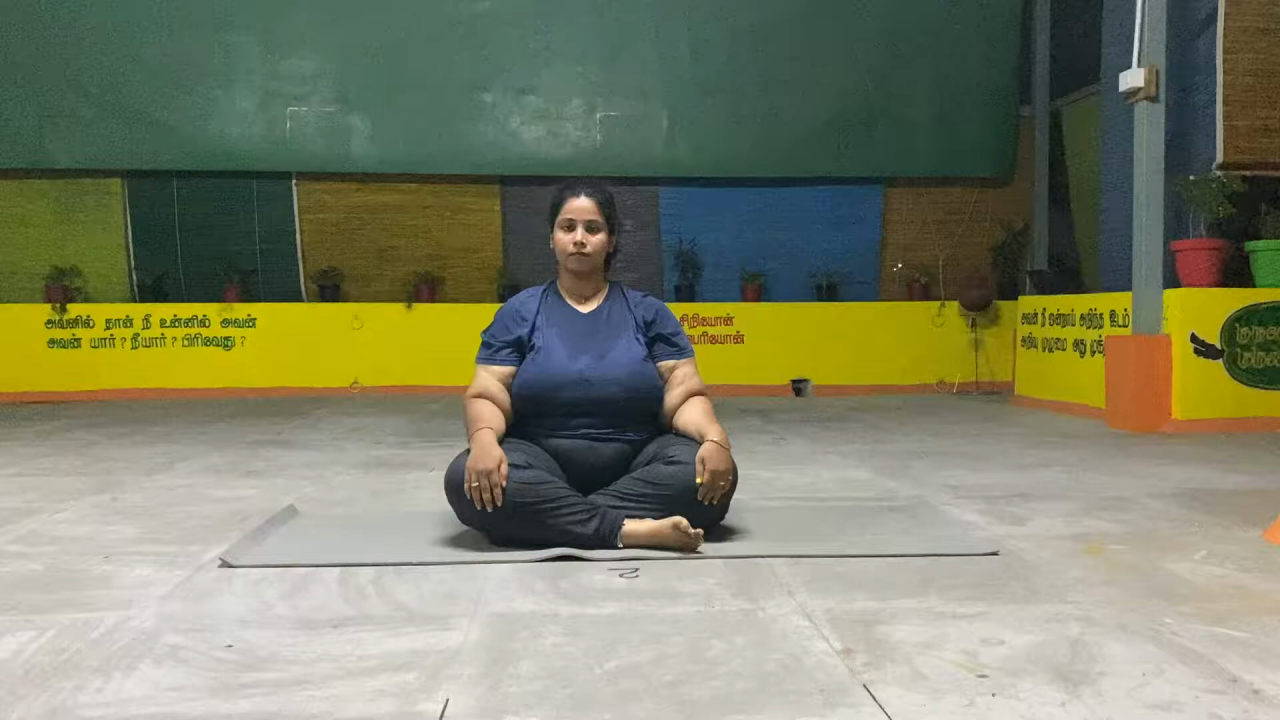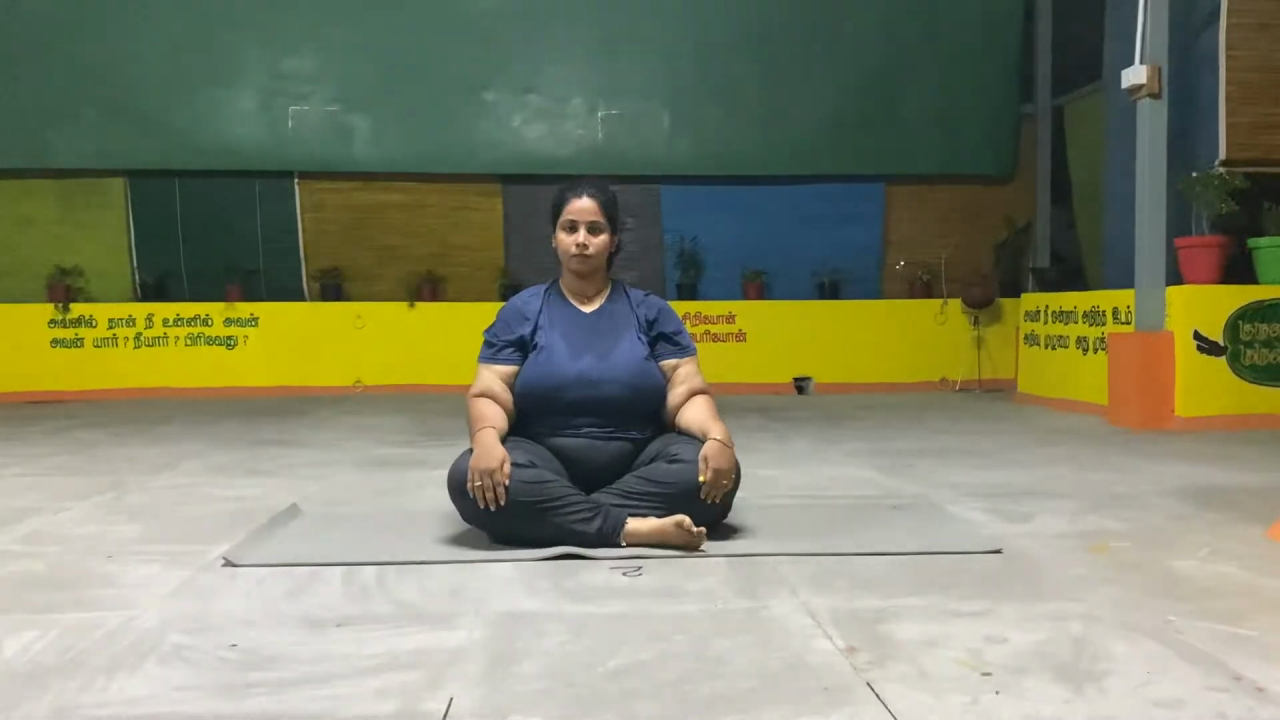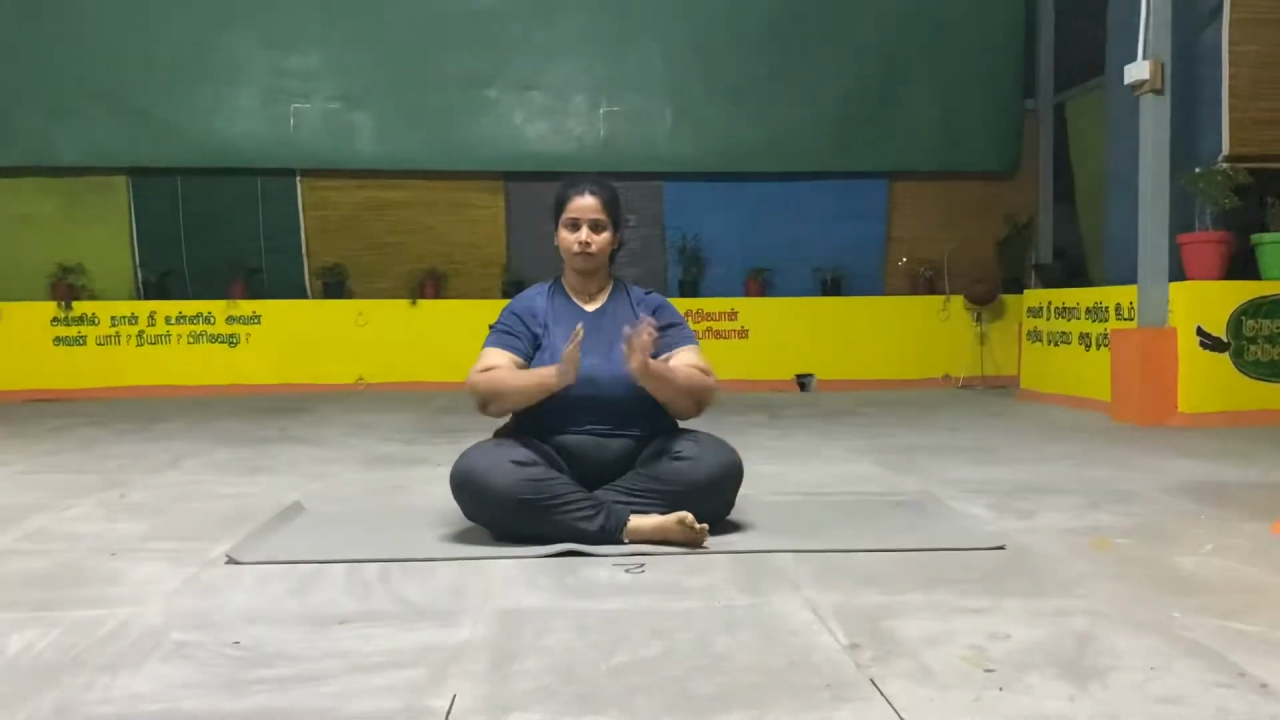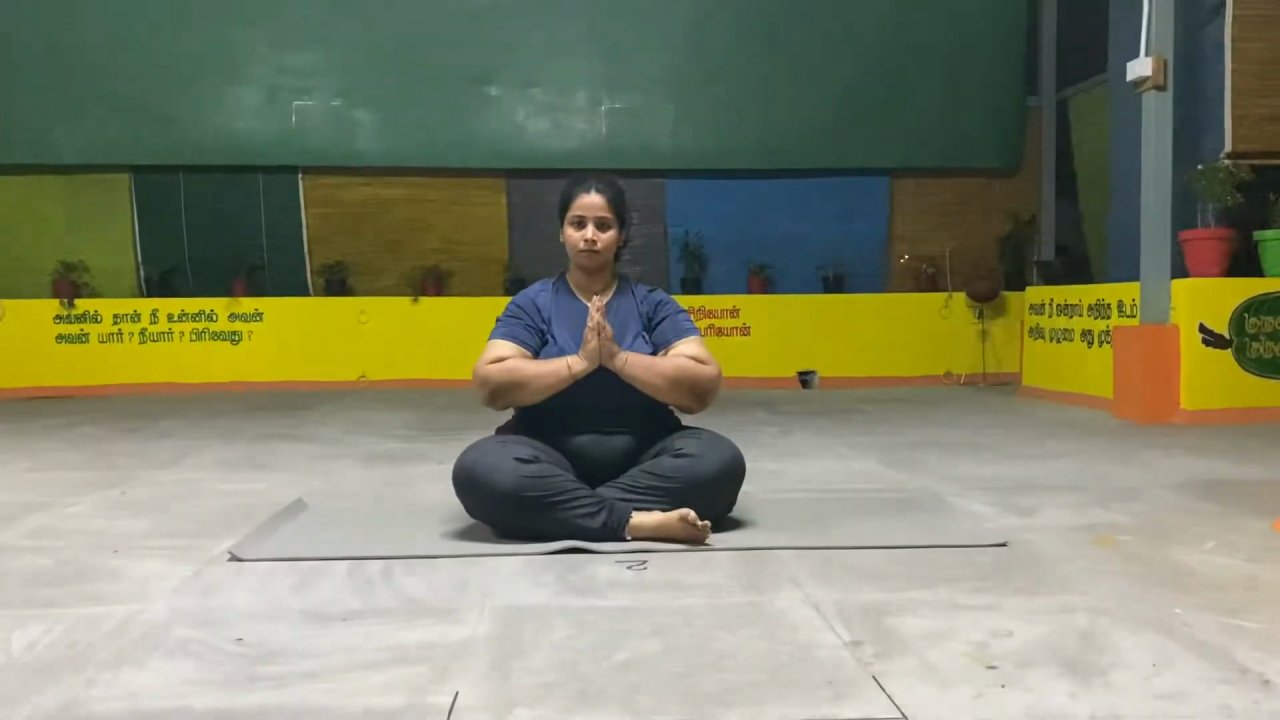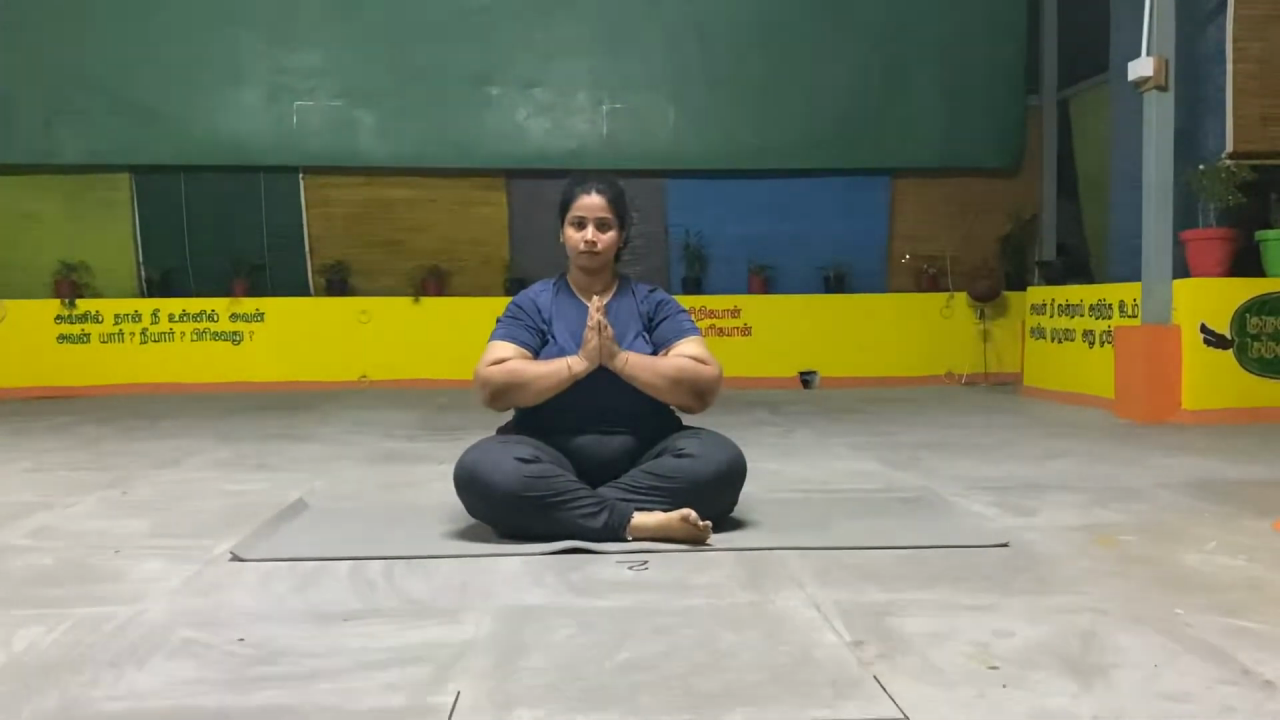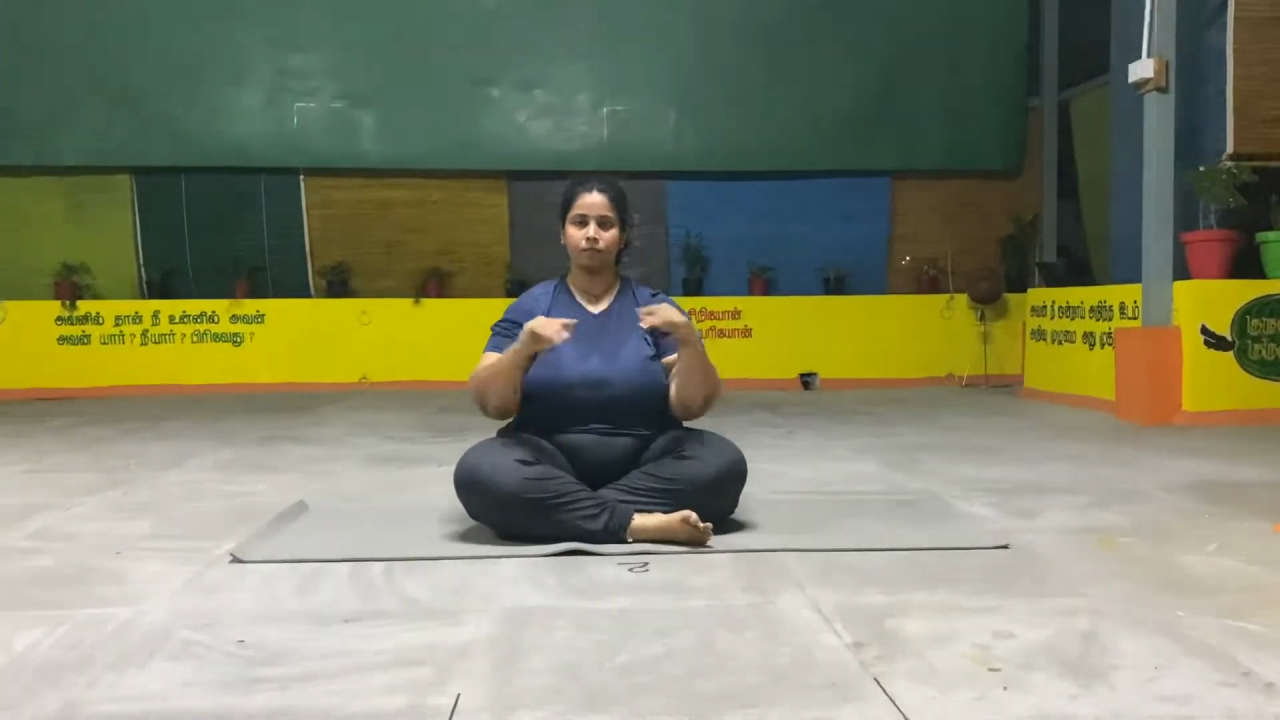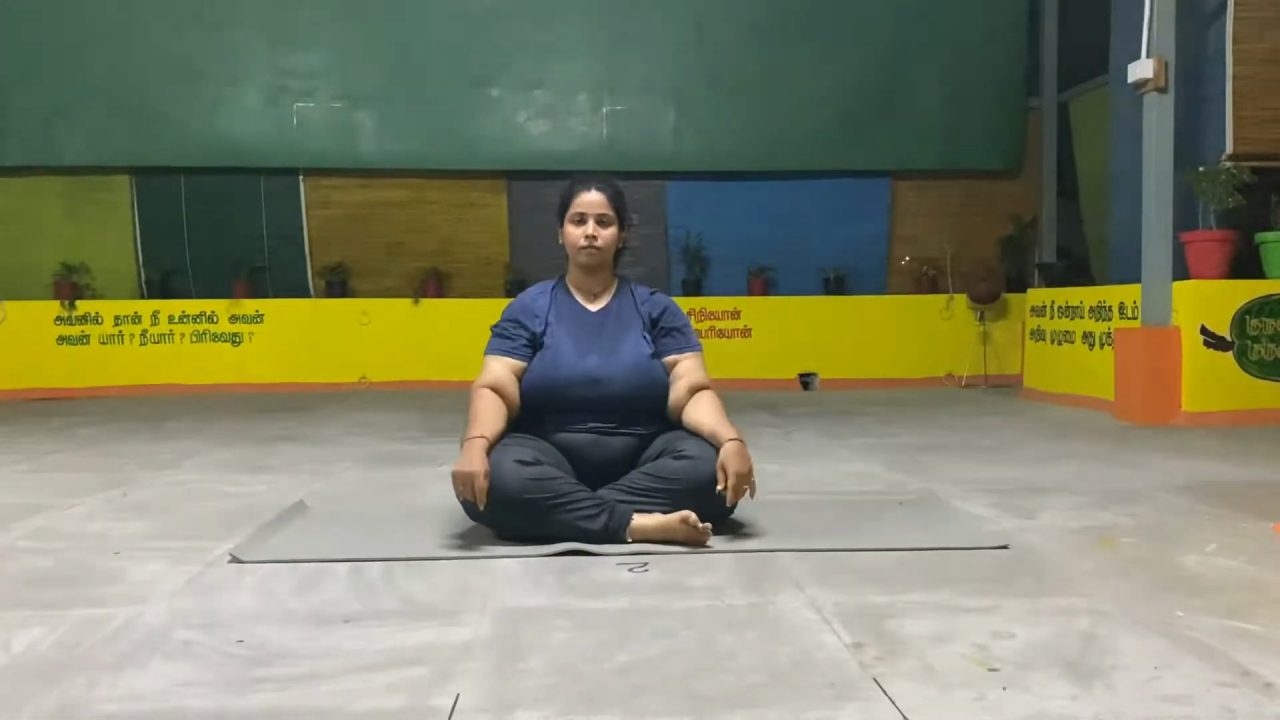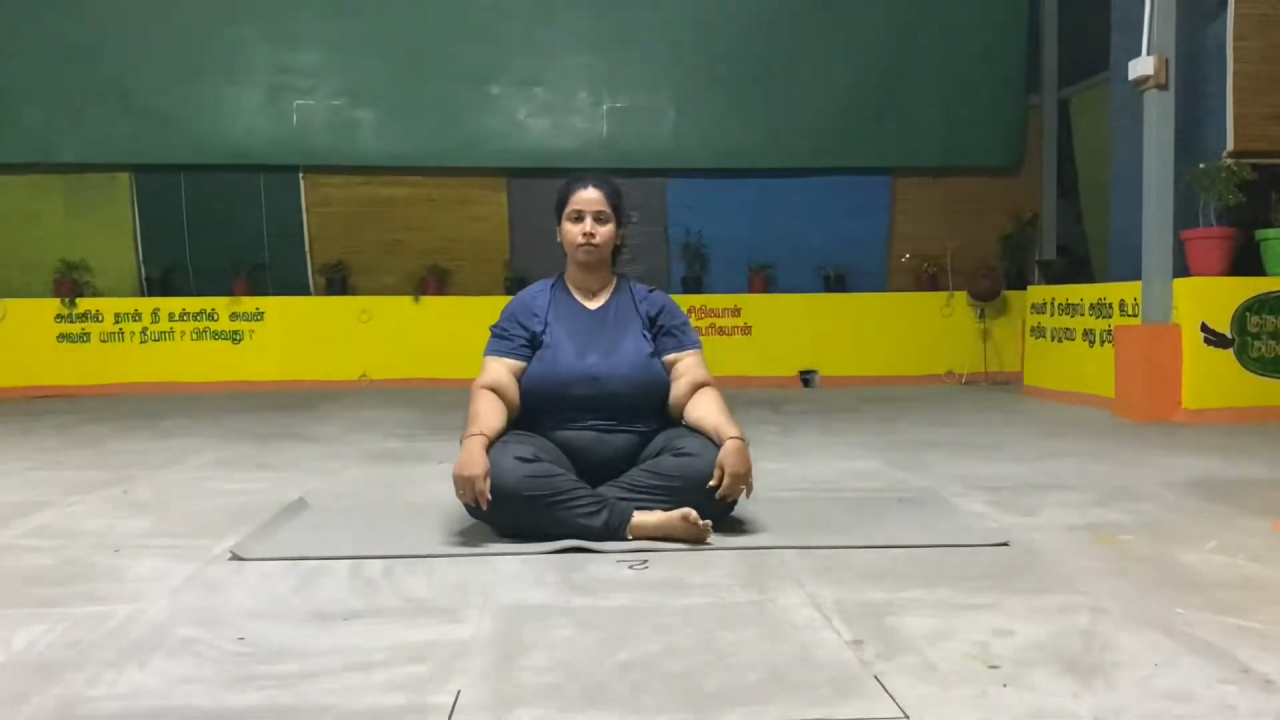
dt=0.7s
person 1, frame 1
left shoulder: (649, 313)
right shoulder: (519, 312)
left elbow: (684, 396)
right elbow: (487, 396)
left wrist: (715, 438)
right wrist: (484, 439)
left hip: (635, 464)
right hip: (544, 462)
left knee: (708, 473)
right knee: (469, 479)
left ankle: (557, 515)
right ankle: (631, 531)
person 1, frame 2
left shoulder: (651, 311)
right shoulder: (521, 311)
left elbow: (687, 396)
right elbow: (489, 396)
left wrist: (717, 437)
right wrist: (486, 439)
left hip: (638, 463)
right hip: (545, 462)
left knee: (703, 472)
right knee: (472, 477)
left ankle: (559, 516)
right ankle: (632, 528)
person 1, frame 3
left shoulder: (652, 308)
right shoulder: (527, 308)
left elbow: (699, 395)
right elbow: (484, 391)
left wrist: (649, 372)
right wrist: (555, 375)
left hip: (642, 461)
right hip: (547, 462)
left knee: (717, 464)
right knee: (477, 473)
left ankle: (558, 512)
right ankle: (636, 526)
person 1, frame 4
left shoulder: (654, 304)
right shoulder: (532, 303)
left elbow: (703, 388)
right elbow: (490, 385)
left wrist: (618, 358)
right wrist: (579, 362)
left hip: (644, 457)
right hip: (550, 457)
left knee: (719, 459)
right knee: (479, 468)
left ankle: (564, 509)
right ankle: (638, 521)
person 1, frame 5
left shoulder: (655, 304)
right shoulder: (532, 304)
left elbow: (703, 388)
right elbow: (491, 387)
left wrist: (618, 358)
right wrist: (579, 362)
left hip: (644, 459)
right hip: (551, 459)
left knee: (721, 460)
right knee: (481, 468)
left ankle: (563, 509)
right ankle: (640, 522)
person 1, frame 6
left shoulder: (657, 306)
right shoulder: (531, 307)
left elbow: (693, 404)
right elbow: (489, 402)
left wrist: (688, 342)
right wrist: (524, 348)
left hip: (648, 463)
right hip: (549, 463)
left knee: (722, 463)
right knee: (480, 471)
left ankle: (562, 511)
right ankle: (639, 523)
person 1, frame 7
left shoulder: (657, 308)
right shoulder: (529, 307)
left elbow: (690, 393)
right elbow: (494, 390)
left wrist: (731, 440)
right wrist: (475, 444)
left hip: (643, 460)
right hip: (550, 461)
left knee: (711, 468)
right knee: (493, 478)
left ankle: (560, 511)
right ankle: (640, 524)
person 1, frame 8
left shoulder: (655, 306)
right shoulder: (528, 306)
left elbow: (692, 390)
right elbow: (494, 391)
left wrist: (732, 439)
right wrist: (474, 443)
left hip: (644, 458)
right hip: (551, 459)
left knee: (711, 464)
right knee: (495, 475)
left ankle: (564, 508)
right ankle: (641, 521)
